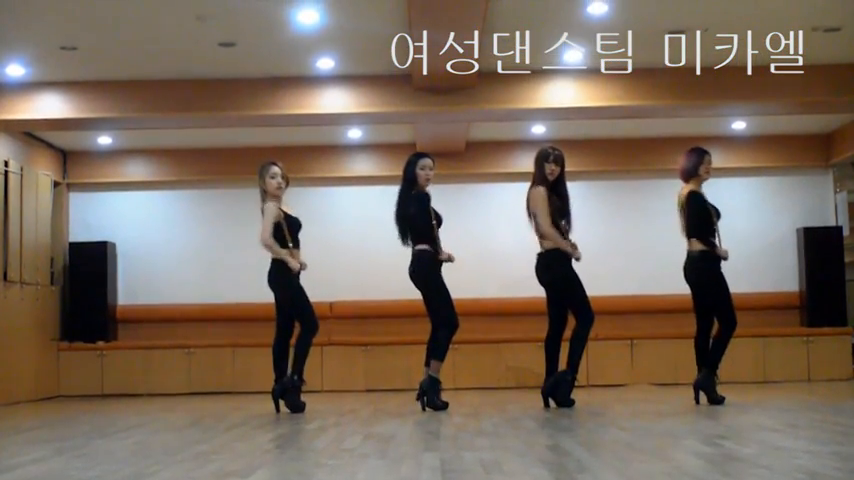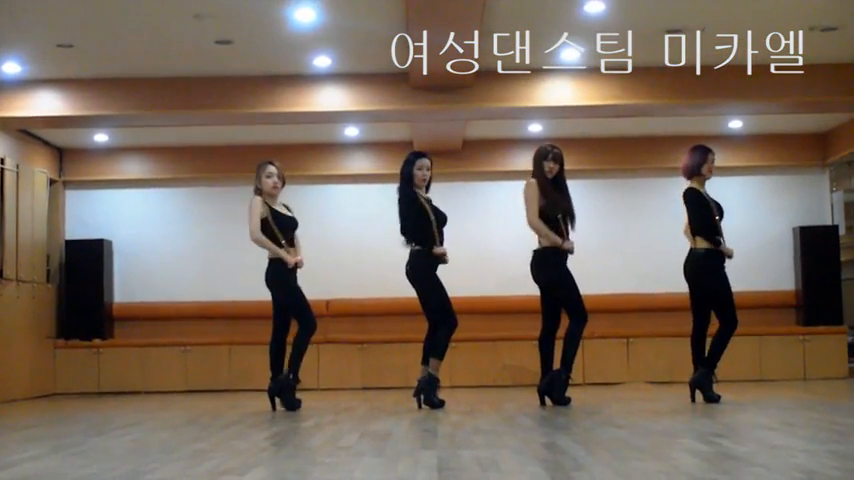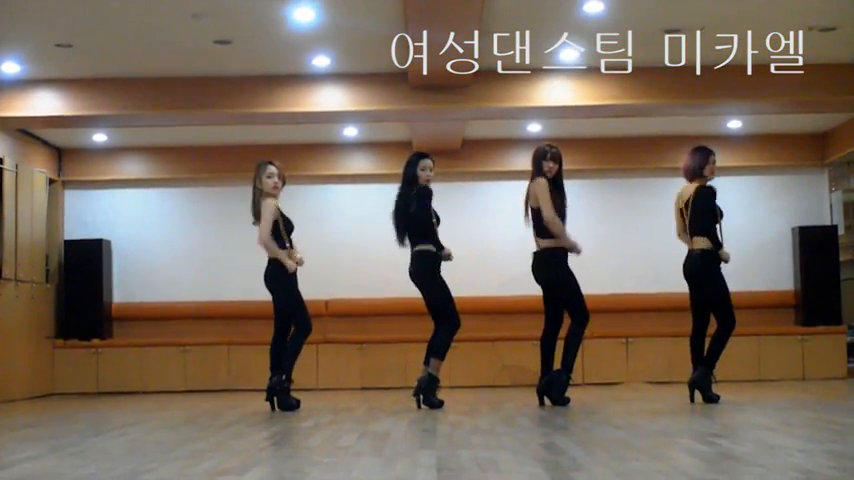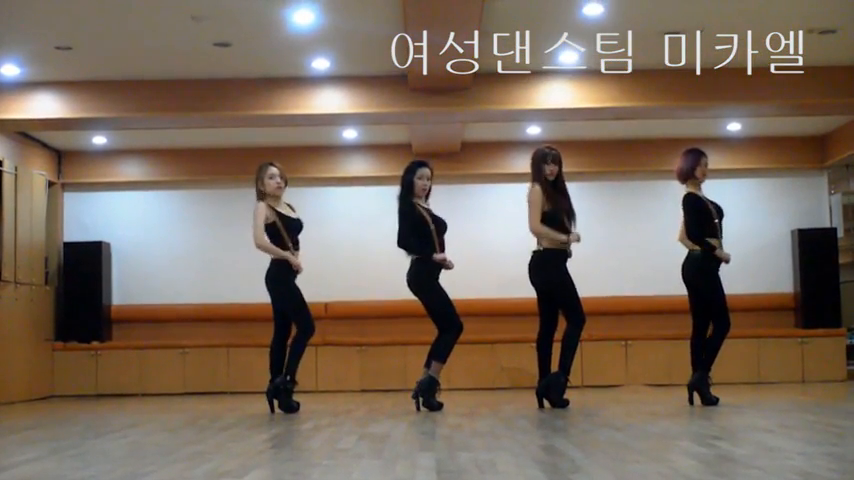
dt=0.5s
person 1, frame 1
left shoulder: (554, 192)
right shoulder: (539, 191)
right elbow: (545, 229)
left wrist: (568, 245)
right wrist: (571, 250)
left hip: (554, 263)
right hip: (555, 263)
left knee: (557, 324)
right knee: (585, 317)
left ankle: (552, 384)
right ankle: (568, 375)
person 1, frame 2
left shoulder: (555, 190)
right shoulder: (533, 184)
left elbow: (557, 223)
right elbow: (533, 221)
left wrist: (565, 242)
right wrist: (561, 242)
left hip: (551, 261)
right hip: (548, 261)
left knee: (550, 323)
right knee: (579, 316)
left ankle: (547, 382)
right ankle: (562, 374)
person 1, frame 3
left shoulder: (551, 187)
right shoulder: (539, 183)
left elbow: (553, 222)
right elbow: (549, 218)
left wrist: (566, 241)
right wrist: (570, 243)
left hip: (549, 261)
right hip: (551, 260)
left knee: (553, 322)
right knee: (580, 316)
left ankle: (546, 382)
right ankle: (562, 375)
person 1, frame 4
left shoulder: (555, 191)
right shoulder: (538, 190)
right elbow: (535, 226)
left wrist: (565, 239)
right wrist: (565, 238)
left hip: (545, 263)
right hip: (549, 263)
left knee: (547, 325)
right knee: (576, 318)
left ankle: (546, 385)
right ankle: (559, 378)
person 2, frame 1
left shoulder: (689, 193)
right shoulder: (694, 195)
right elbow: (696, 231)
left wrist: (713, 249)
right wrist: (717, 249)
left hip: (698, 263)
right hip: (704, 263)
left knee: (704, 325)
right knee: (728, 321)
left ankle: (704, 378)
right ankle: (706, 375)
person 2, frame 2
left shoulder: (698, 193)
right shoulder: (693, 193)
right elbow: (703, 227)
right wrist: (723, 248)
left hip: (696, 262)
right hip: (706, 262)
left knee: (700, 323)
right knee: (728, 321)
left ankle: (701, 377)
right ankle: (704, 373)
person 2, frame 3
left shoulder: (684, 193)
right shoulder: (705, 191)
left elbow: (682, 232)
right elbow: (706, 227)
right wrist: (721, 251)
left hip: (694, 261)
right hip: (705, 262)
left knee: (700, 323)
right knee: (726, 320)
left ankle: (699, 376)
right ankle: (703, 373)
person 2, frame 4
left shoulder: (696, 198)
right shoulder: (691, 198)
left elbow: (684, 236)
right elbow: (693, 233)
left wrist: (705, 251)
right wrist: (718, 252)
left hip: (697, 265)
right hip: (702, 266)
left knee: (701, 325)
right knee: (721, 323)
left ankle: (699, 379)
right ankle: (700, 377)
person 3, frame 1
left shoulder: (420, 198)
right shoulder: (418, 197)
left elbow: (427, 232)
right elbow: (422, 230)
left wrist: (439, 253)
right wrist: (439, 253)
left hip: (427, 265)
right hip: (425, 265)
left knee: (440, 324)
right knee: (449, 322)
left ankle: (428, 384)
right ankle: (431, 383)
person 3, frame 2
left shoulder: (426, 200)
right shoulder: (409, 197)
left elbow: (436, 226)
right elbow: (407, 229)
left wrist: (439, 251)
right wrist: (432, 248)
left hip: (426, 266)
right hip: (421, 265)
left knee: (437, 323)
right knee: (447, 321)
left ankle: (424, 382)
right ankle: (430, 381)
person 3, frame 3
left shoulder: (417, 197)
right shoulder: (421, 194)
right elbow: (423, 225)
left wrist: (439, 250)
right wrist: (441, 249)
left hip: (425, 264)
right hip: (426, 265)
left knee: (443, 322)
right knee: (450, 321)
left ankle: (425, 381)
right ankle: (430, 381)
person 3, frame 4
left shoulder: (426, 208)
right shoulder: (408, 207)
right elbow: (404, 241)
left wrist: (442, 258)
right wrist: (432, 256)
left hip: (428, 274)
right hip: (422, 274)
left knee: (446, 328)
right knee: (453, 326)
left ankle: (425, 384)
right ankle: (430, 383)
person 4, frame 1
left shoulder: (282, 207)
right shoulder: (271, 206)
right elbow: (266, 240)
left wrist: (298, 260)
right wrist: (289, 260)
left hip: (288, 273)
right hip: (282, 273)
left knee: (284, 331)
right knee: (309, 325)
left ankle: (282, 385)
right ankle: (293, 380)
person 4, frame 2
left shoulder: (284, 207)
right shoulder: (258, 202)
left elbow: (293, 237)
right elbow: (255, 235)
left wrist: (298, 256)
right wrist: (284, 255)
left hip: (287, 272)
right hip: (278, 271)
left knee: (281, 330)
right knee: (308, 323)
left ankle: (278, 383)
right ankle: (288, 378)
person 4, frame 3
left shoulder: (274, 205)
right shoulder: (268, 203)
right elbow: (264, 239)
left wrist: (296, 255)
right wrist: (285, 260)
left hip: (285, 273)
right hip: (279, 273)
left knee: (283, 330)
right knee: (303, 326)
left ankle: (276, 384)
right ankle: (282, 381)
person 4, frame 4
left shoulder: (288, 207)
right shoulder: (263, 207)
right elbow: (259, 241)
left wrist: (294, 259)
right wrist: (289, 257)
left hip: (285, 275)
right hip: (279, 274)
left knee: (282, 332)
right knee: (306, 327)
left ankle: (277, 385)
right ankle: (285, 381)
